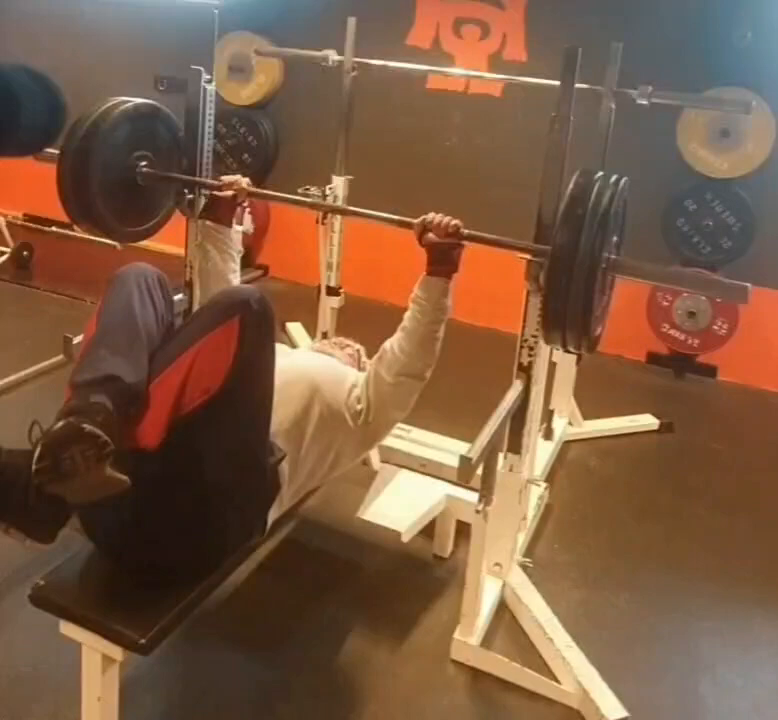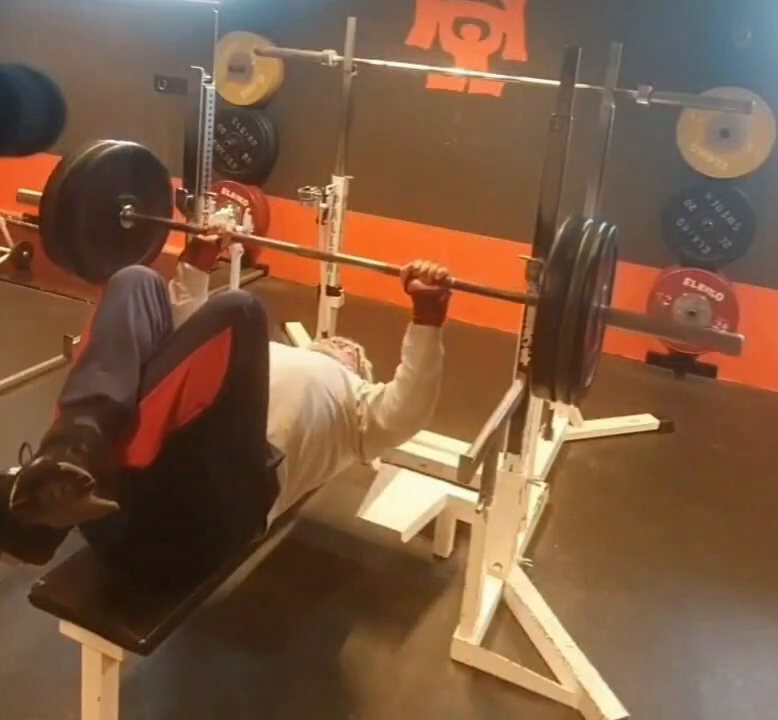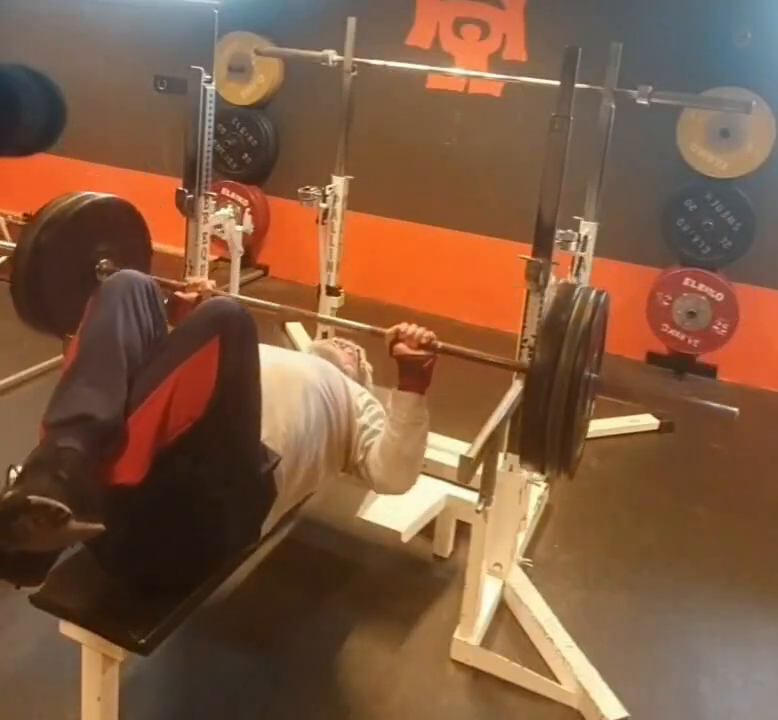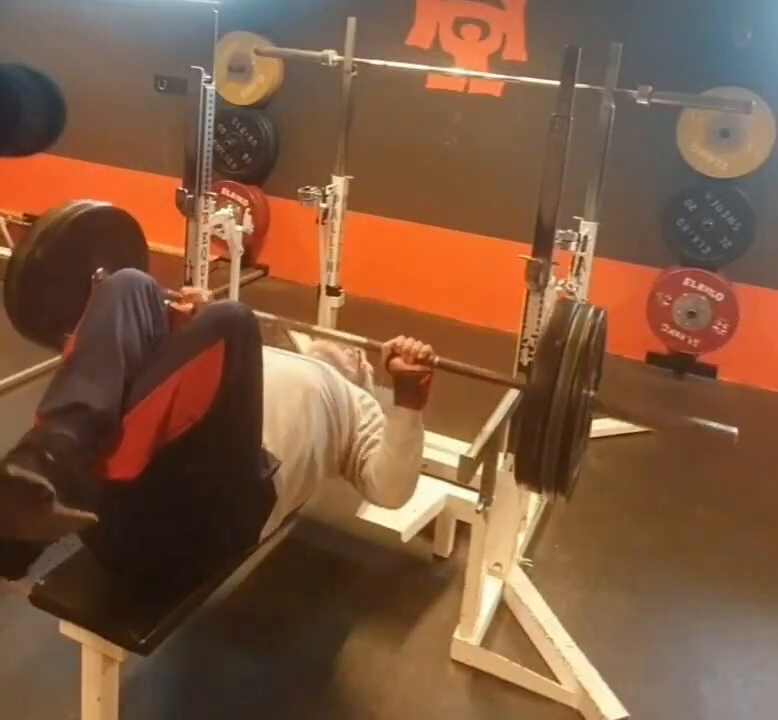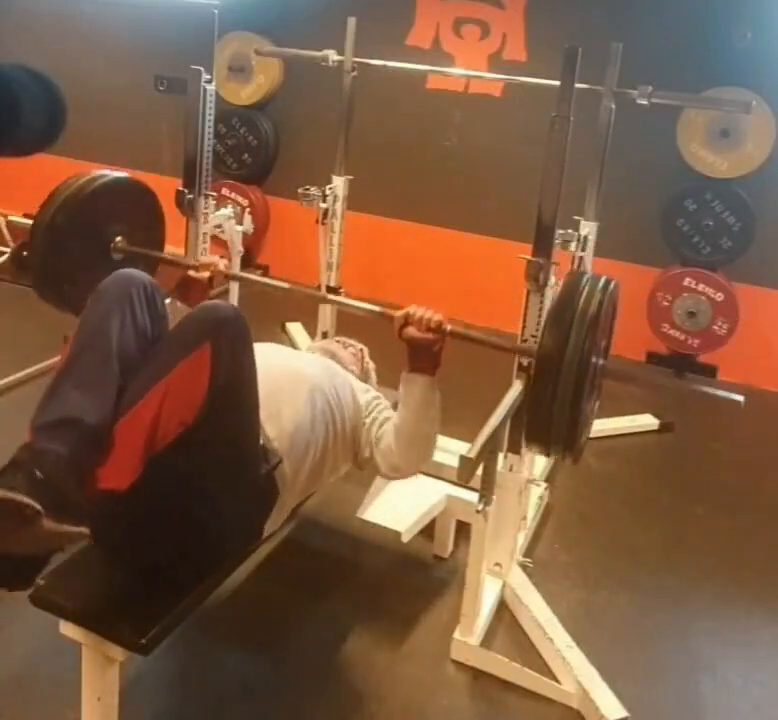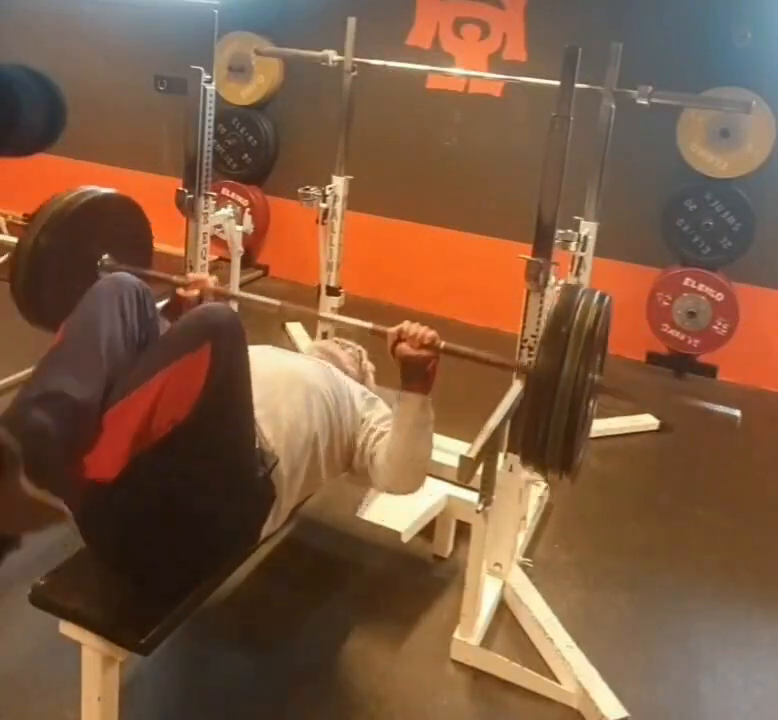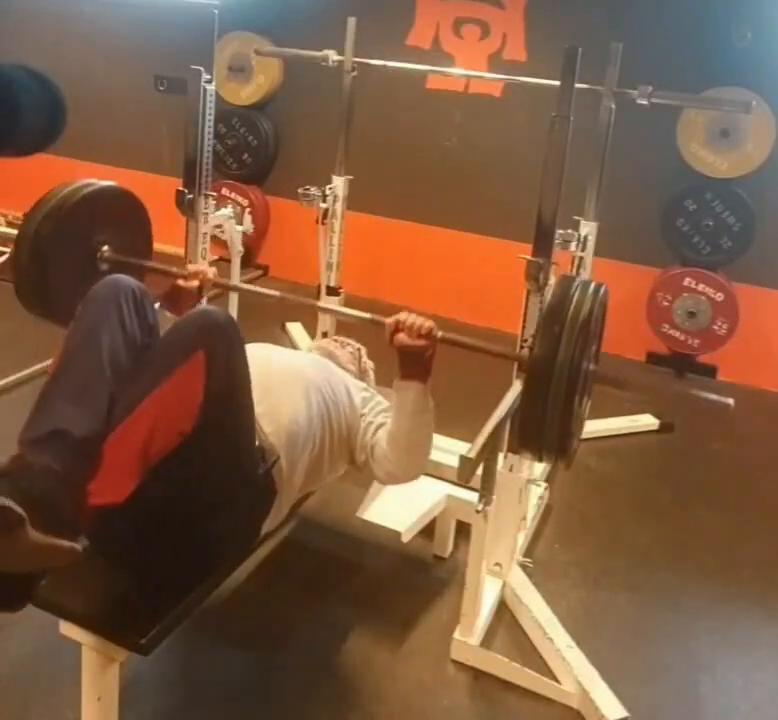
dt=0.7s
person 1, frame 1
left shoulder: (358, 401)
right shoulder: (277, 360)
left elbow: (409, 362)
right elbow: (215, 298)
left wrist: (438, 271)
right wrist: (218, 219)
left hip: (208, 513)
left knee: (244, 307)
right knee: (139, 280)
person 1, frame 2
left shoulder: (353, 398)
right shoulder: (279, 358)
left elbow: (407, 410)
right elbow: (187, 337)
left wrist: (427, 318)
right wrist: (196, 263)
left hip: (207, 509)
left knee: (235, 309)
right knee: (135, 283)
right ankle: (72, 462)
person 1, frame 3
left shoulder: (352, 402)
right shoulder: (272, 359)
left elbow: (392, 473)
left wrist: (412, 382)
right wrist: (176, 323)
left hip: (213, 500)
right hip: (135, 479)
left knee: (224, 319)
right knee: (128, 288)
left ankle: (78, 488)
right ankle: (58, 481)
person 1, frame 4
left shoulder: (352, 406)
right shoulder: (267, 360)
left elbow: (390, 487)
left wrist: (408, 399)
right wrist: (176, 334)
left hip: (210, 508)
left knee: (228, 322)
right knee: (129, 287)
left ankle: (57, 481)
right ankle: (53, 470)
person 1, frame 5
left shoulder: (358, 402)
right shoulder: (275, 358)
left elbow: (405, 456)
right elbow: (176, 372)
left wrist: (421, 363)
right wrist: (191, 301)
left hip: (212, 509)
right hip: (134, 484)
left knee: (219, 322)
right knee: (129, 289)
left ankle: (57, 495)
right ankle: (45, 486)
person 1, frame 6
left shoulder: (355, 404)
right shoulder: (277, 364)
left elbow: (400, 473)
right elbow: (167, 377)
left wrist: (415, 383)
right wrist: (179, 318)
left hip: (203, 512)
left knee: (216, 325)
right knee: (120, 292)
left ankle: (43, 479)
person 1, frame 7
left shoulder: (356, 402)
right shoulder: (270, 358)
left elbow: (400, 463)
right elbow: (169, 373)
left wrist: (414, 371)
right wrist: (179, 308)
left hip: (211, 504)
left knee: (210, 328)
right knee: (119, 294)
left ankle: (49, 513)
right ankle: (37, 499)
